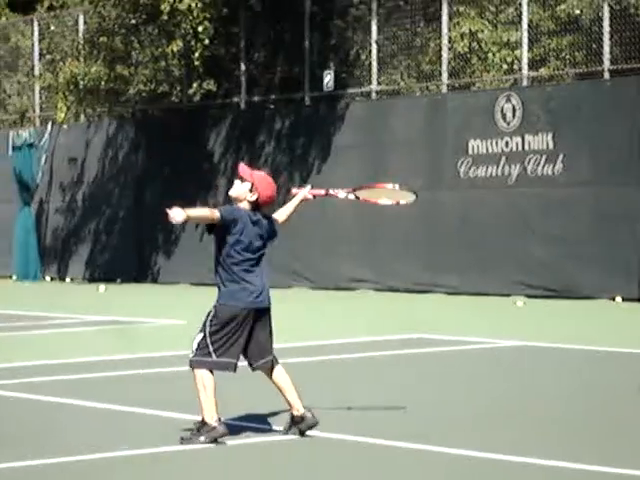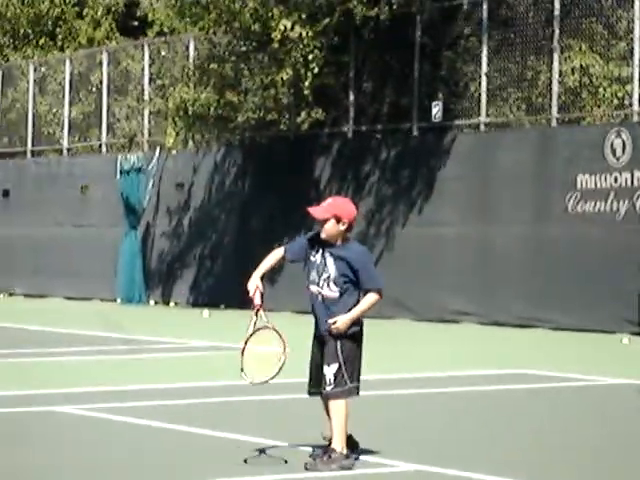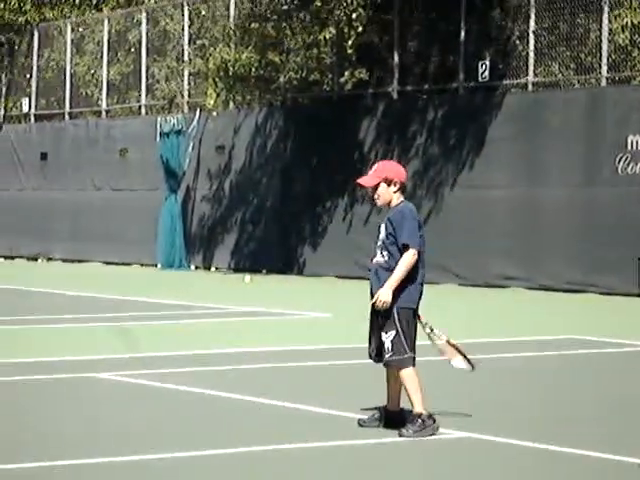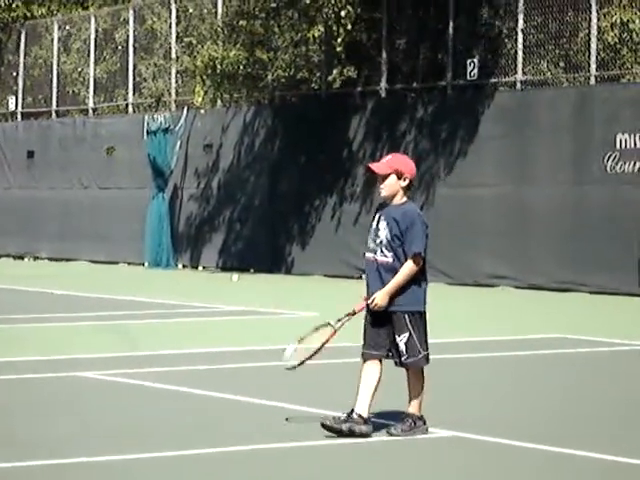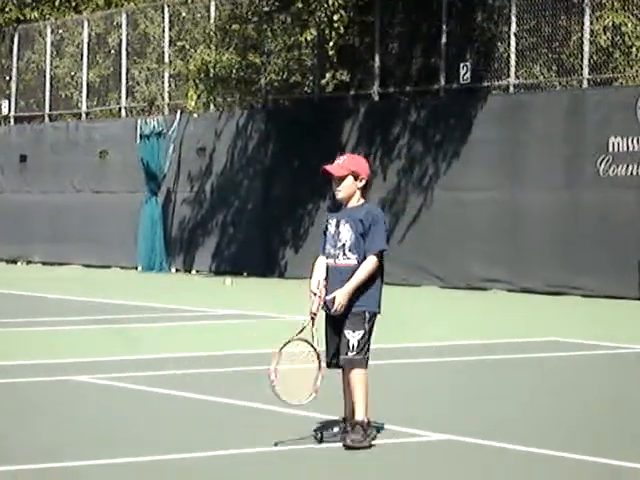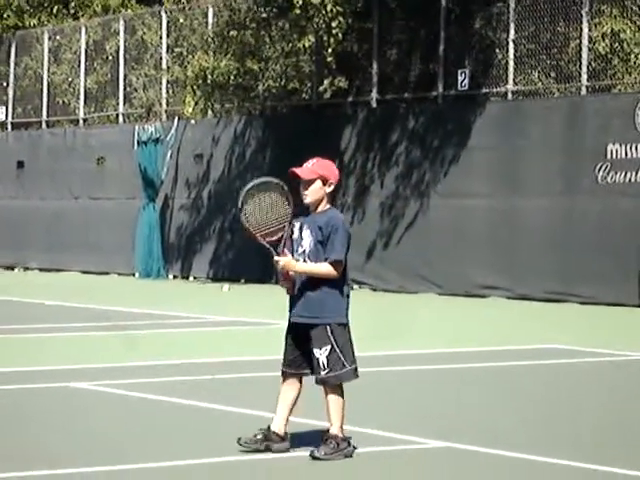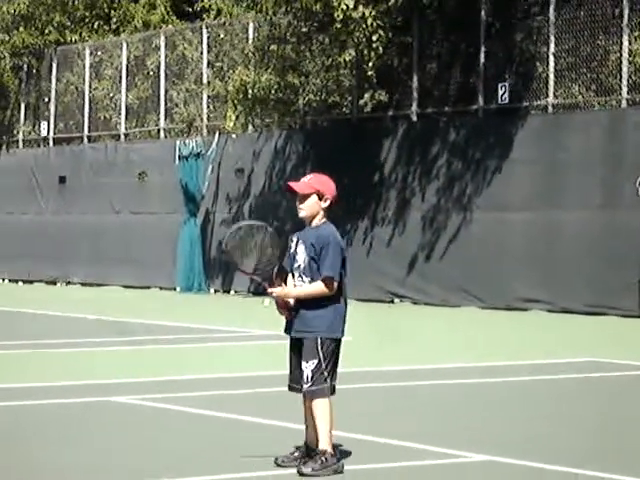
dt=0.7s
person 1, frame 1
left shoulder: (233, 215)
right shoulder: (262, 222)
left elbow: (212, 214)
right elbow: (276, 219)
left wrist: (185, 214)
right wrist: (297, 200)
left hip: (233, 303)
right hip: (259, 302)
left knee: (202, 360)
right knee: (267, 361)
left ankle: (210, 424)
right ankle: (301, 415)
person 1, frame 2
left shoulder: (358, 254)
right shoulder: (314, 241)
left elbow: (375, 292)
right elbow: (282, 252)
left wrist: (349, 317)
right wrist: (257, 275)
left hip: (343, 332)
right hip: (322, 331)
left knee: (336, 389)
right knee: (325, 389)
left ankle: (340, 452)
right ankle: (342, 441)
person 1, frame 3
left shoulder: (405, 213)
right shoulder: (392, 215)
left elbow: (411, 254)
left wrist: (389, 288)
left hip: (398, 299)
right hip: (386, 299)
left knee: (400, 358)
right knee: (388, 356)
left ankle: (423, 417)
right ankle: (392, 411)
person 1, frame 4
left shoulder: (411, 216)
right shoulder: (382, 210)
left elbow: (415, 261)
left wrist: (387, 292)
right wrist: (374, 291)
left hip: (405, 301)
right hip: (378, 298)
left knee: (411, 360)
right knee: (372, 356)
left ankle: (415, 418)
right ankle: (359, 417)
person 1, frame 5
left shoulder: (372, 215)
right shoulder: (333, 214)
left elbow: (373, 259)
right elbow: (323, 254)
left wrist: (347, 290)
right wrist: (316, 280)
left hip: (361, 302)
right hip: (336, 303)
left knee: (354, 360)
right knee: (343, 362)
left ankle: (363, 423)
right ankle: (351, 420)
person 1, frame 6
left shoulder: (335, 222)
right shoulder: (301, 220)
left elbow: (334, 268)
left wrist: (296, 267)
right wrist: (286, 275)
left hip: (325, 313)
right hip: (300, 311)
left knee: (330, 375)
right knee: (291, 372)
left ankle: (337, 438)
right ankle: (277, 433)
person 1, frame 7
left shoulder: (328, 238)
right shoulder: (299, 236)
left elbow: (328, 285)
left wrist: (289, 293)
right wrist: (284, 298)
left hip: (321, 327)
right hip: (301, 324)
left knee: (316, 388)
right knee: (303, 387)
left ankle: (327, 454)
right ankle: (310, 447)
